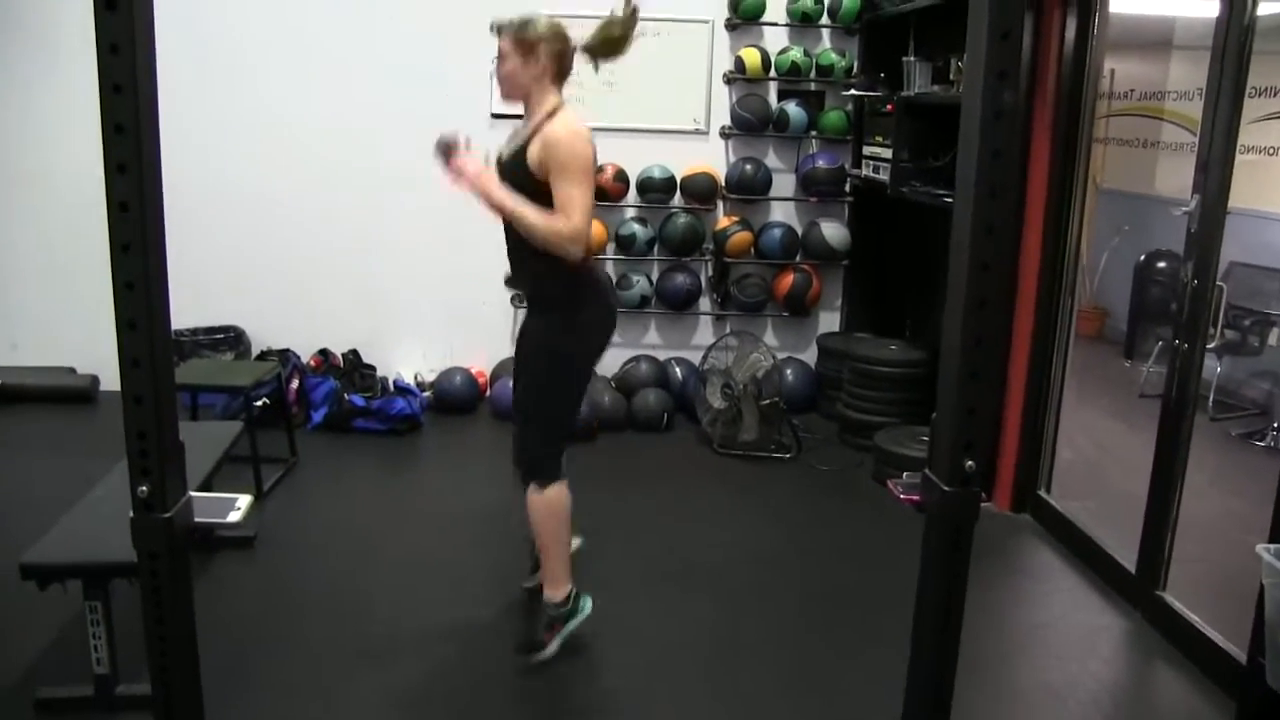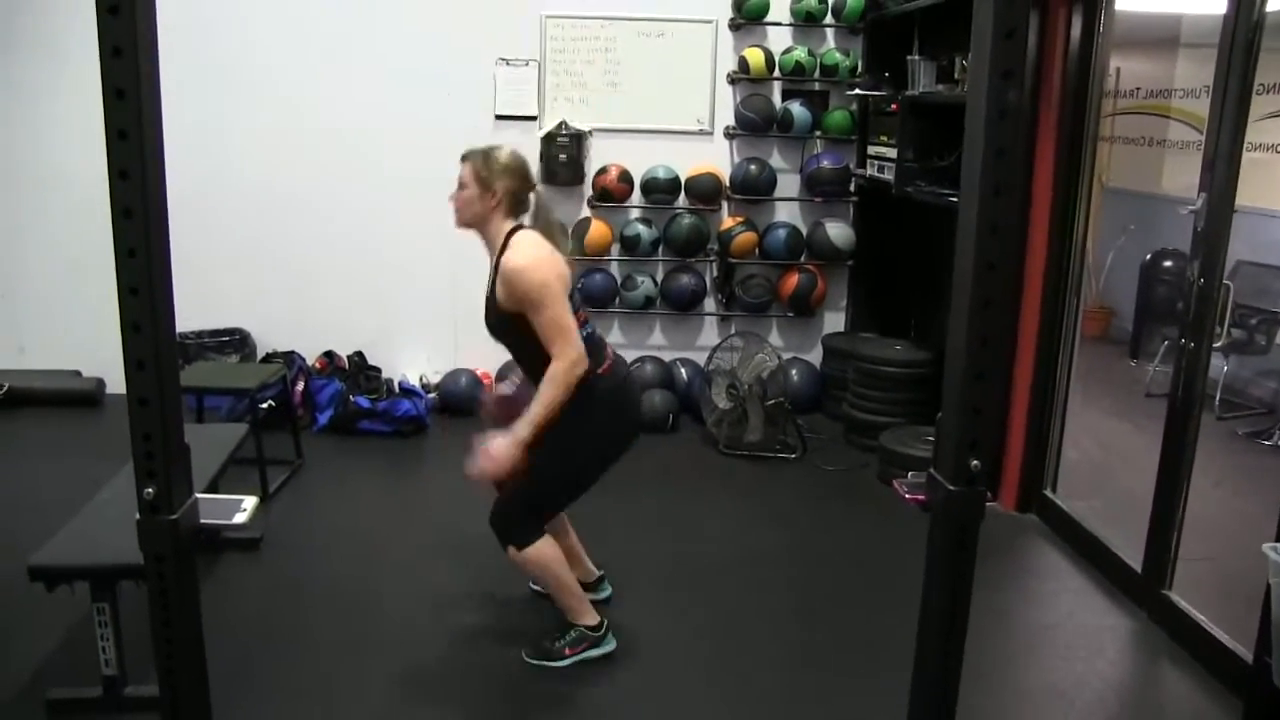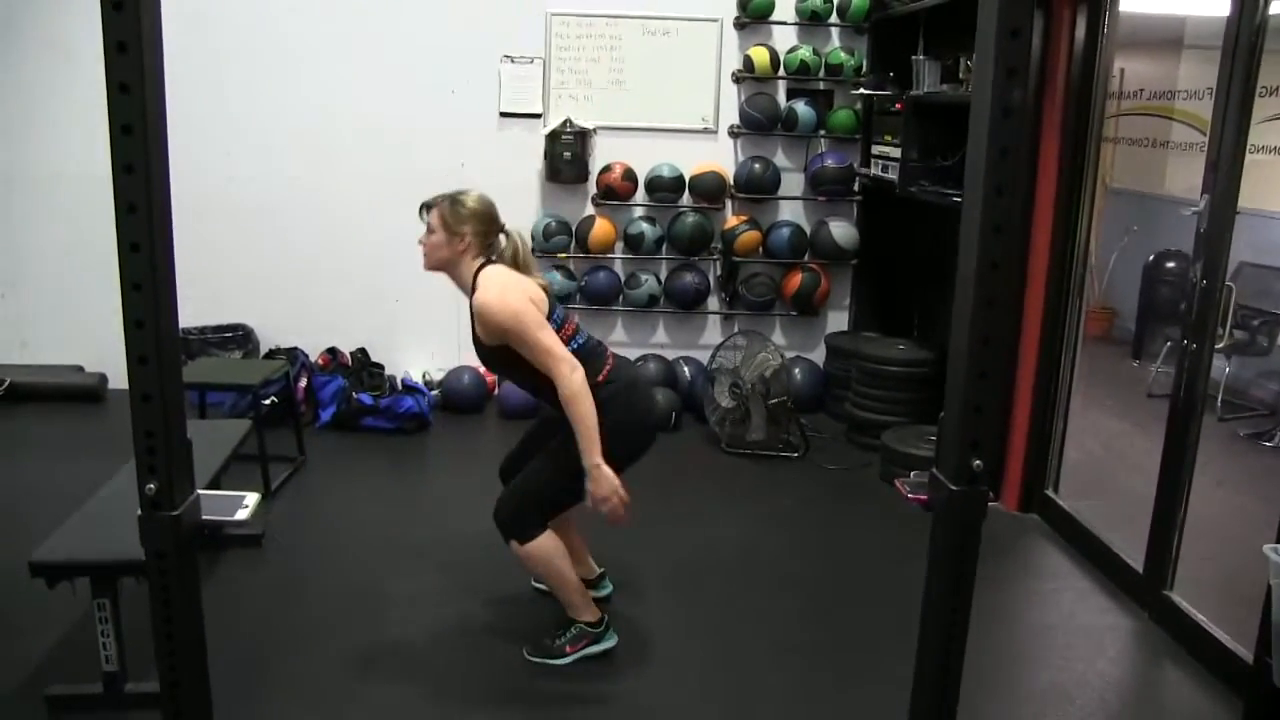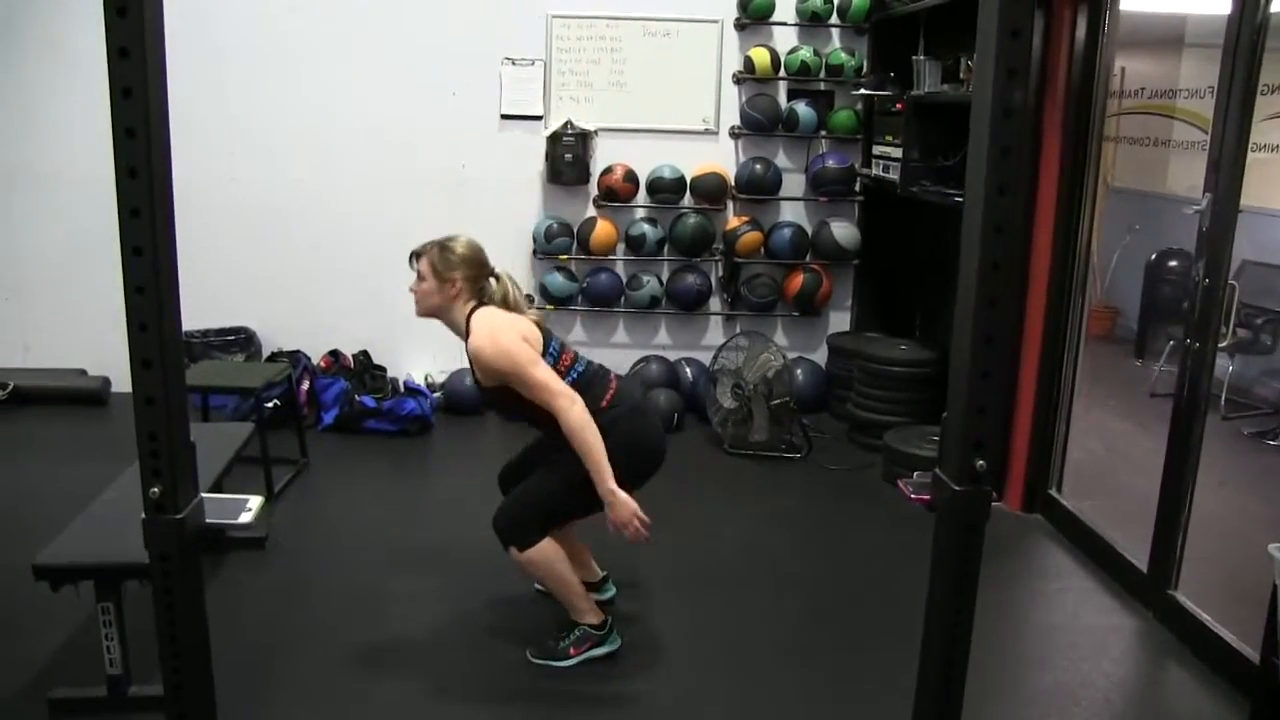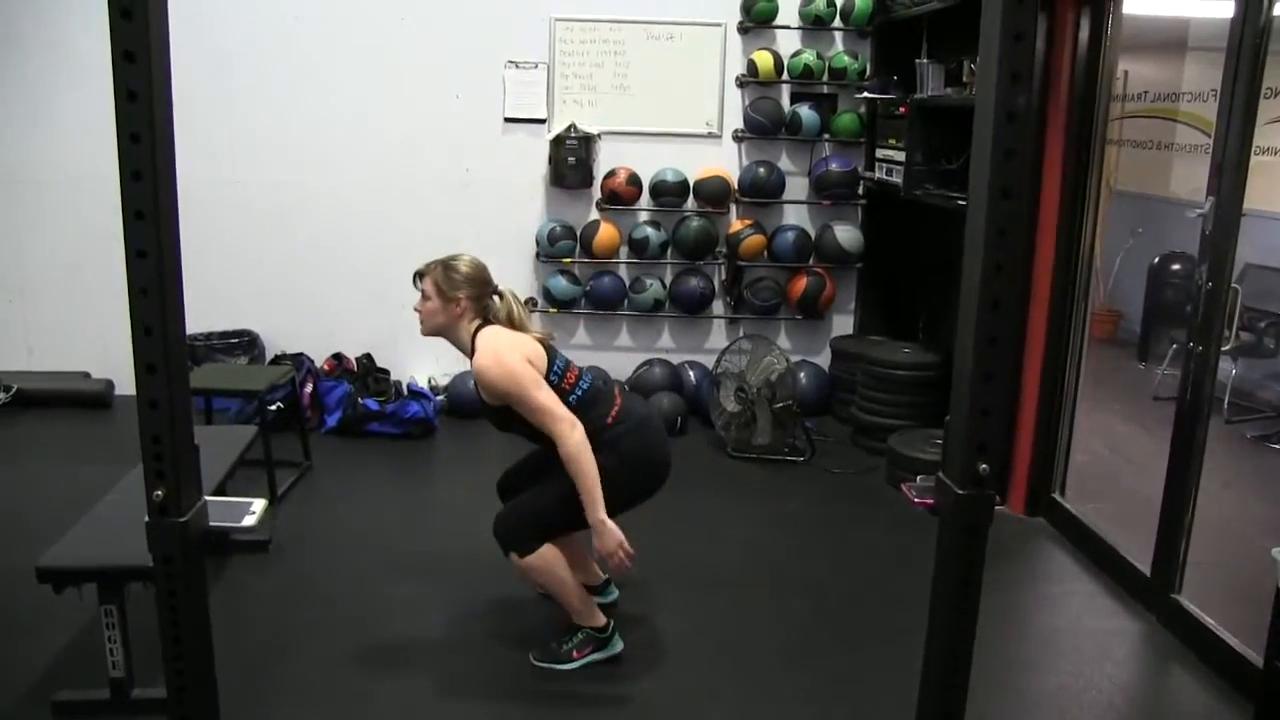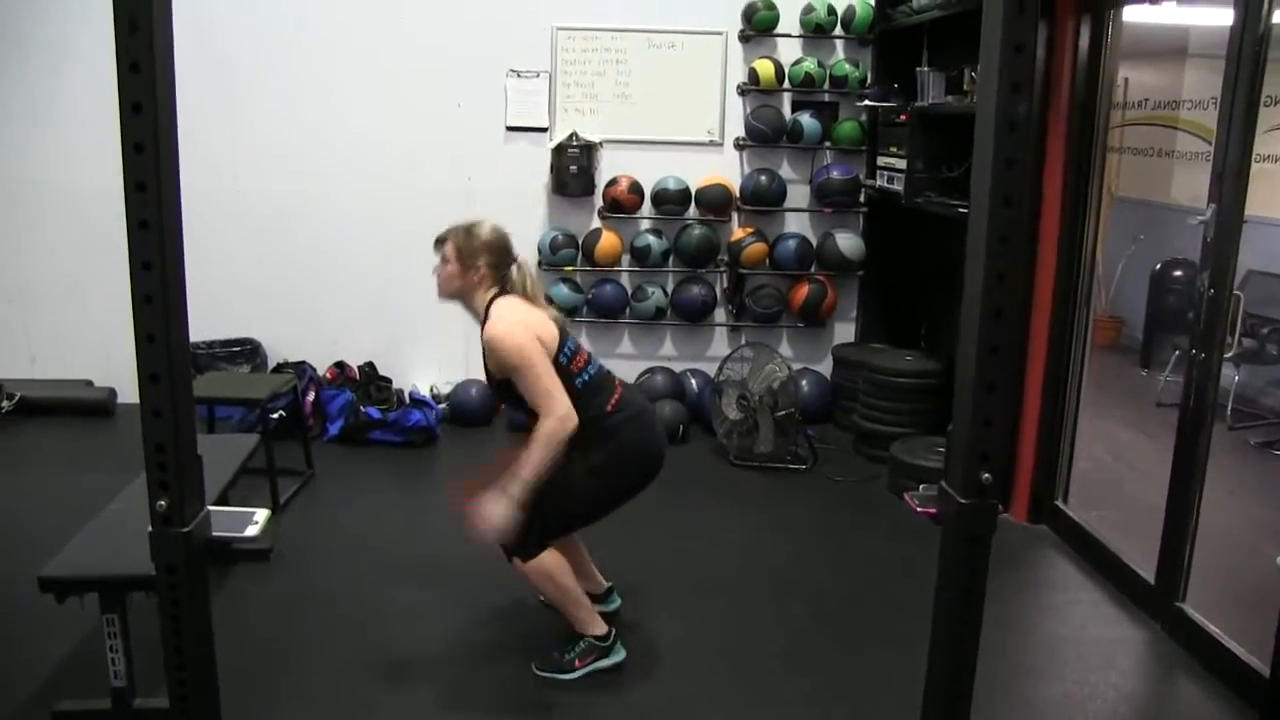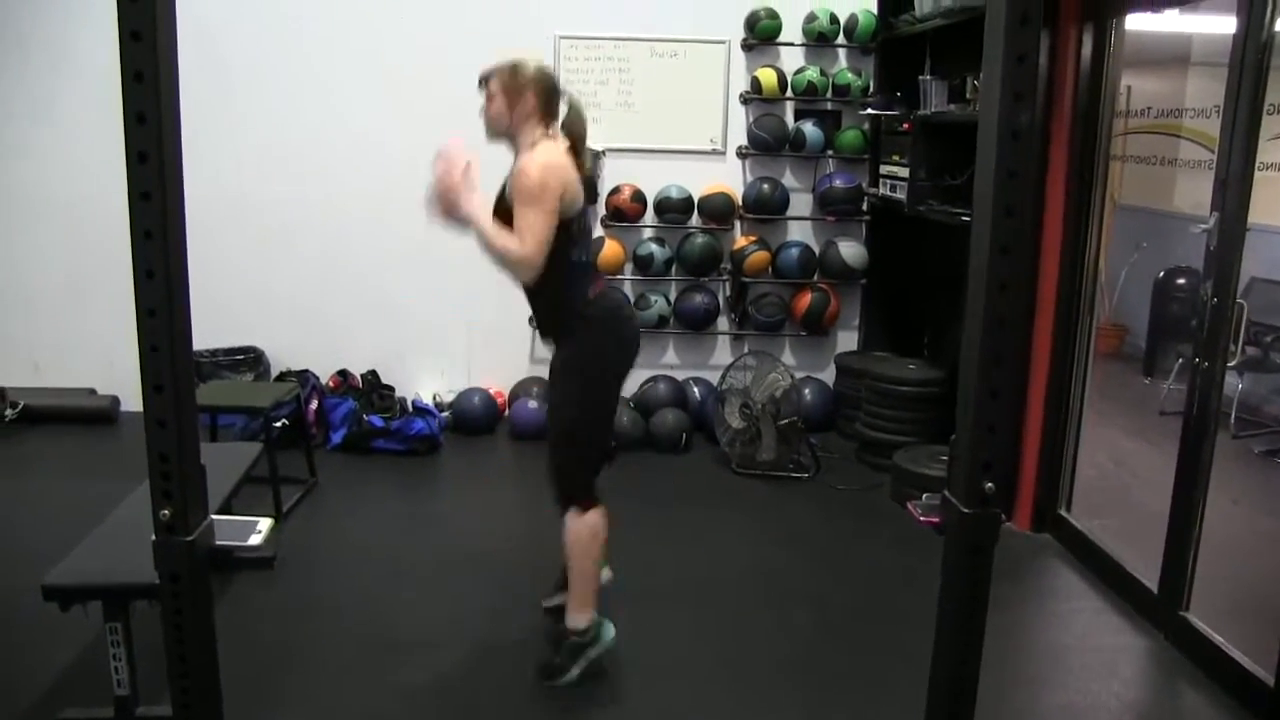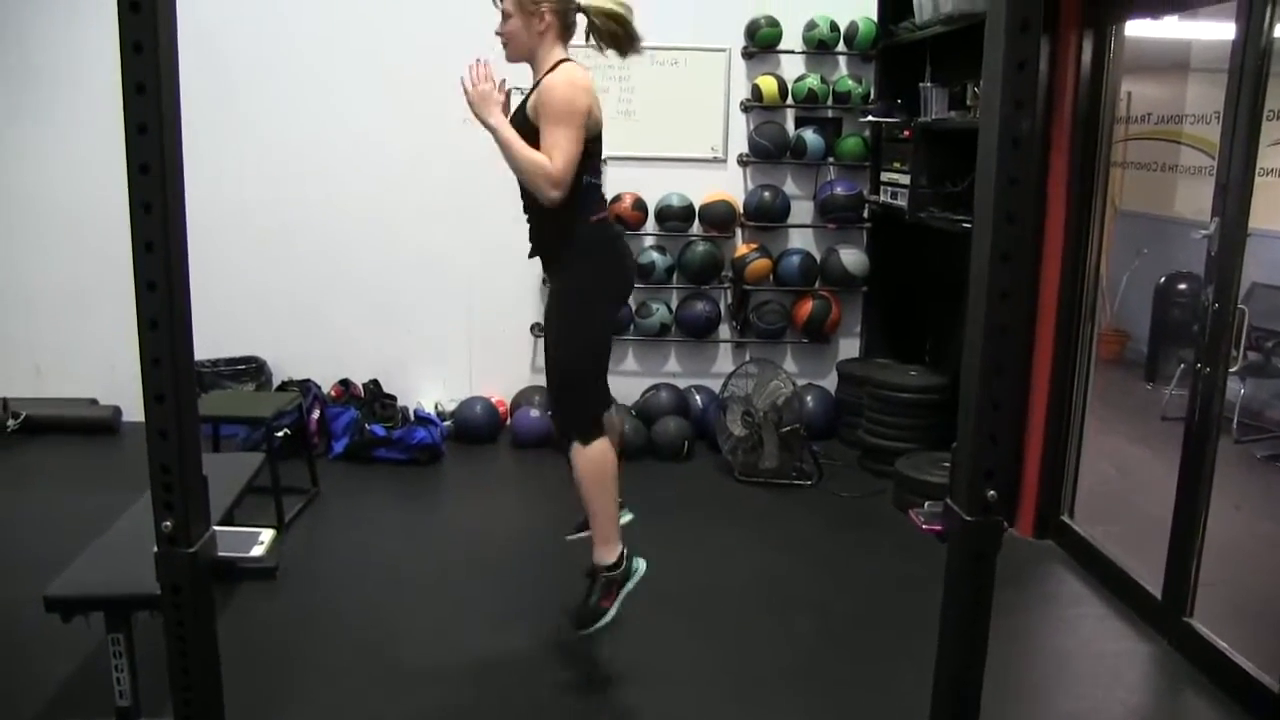
dt=0.2s
person 1, frame 1
left shoulder: (564, 133)
right shoulder: (536, 125)
left elbow: (571, 238)
left wrist: (489, 192)
right wrist: (481, 177)
left hip: (571, 308)
right hip: (549, 302)
left knee: (536, 452)
right knee: (535, 435)
left ankle: (561, 597)
right ankle: (554, 532)
person 1, frame 2
left shoulder: (522, 257)
right shoulder: (514, 248)
left elbow: (568, 361)
left wrist: (515, 438)
right wrist: (514, 432)
left hip: (600, 404)
right hip: (584, 396)
left knee: (512, 519)
right knee: (518, 486)
left ankle: (588, 628)
right ankle: (587, 578)
person 1, frame 3
left shoulder: (491, 297)
right shoulder: (494, 280)
left elbow: (568, 373)
left wrist: (595, 467)
left hip: (617, 410)
right hip: (604, 394)
left knee: (516, 514)
right knee: (516, 478)
left ankle: (589, 624)
right ankle: (588, 575)
person 1, frame 4
left shoulder: (486, 341)
right shoulder: (488, 321)
left elbow: (566, 403)
left wrist: (610, 493)
left hip: (625, 434)
right hip: (614, 414)
left knee: (515, 522)
right knee: (515, 484)
left ankle: (592, 627)
right ankle: (589, 577)
person 1, frame 5
left shoulder: (490, 360)
right shoulder: (493, 339)
left elbow: (565, 429)
left wrist: (599, 523)
left hip: (632, 451)
right hip: (622, 427)
left knee: (515, 529)
right knee: (514, 490)
left ankle: (595, 631)
right ankle: (592, 582)
person 1, frame 6
left shoulder: (502, 330)
right shoulder: (508, 311)
left elbow: (559, 418)
left wrist: (508, 499)
right wrist: (509, 485)
left hip: (625, 443)
right hip: (621, 422)
left knee: (519, 531)
right knee: (528, 500)
left ankle: (597, 639)
right ankle: (596, 590)
person 1, frame 7
left shoulder: (538, 164)
right shoulder: (544, 160)
left elbow: (525, 260)
right elbow: (531, 255)
left wrist: (468, 206)
right wrist: (473, 211)
left hip: (592, 336)
right hip: (590, 332)
left knee: (574, 481)
right knee: (571, 463)
left ankle: (583, 625)
right ankle: (587, 571)
person 1, frame 8
left shoulder: (564, 83)
right shoulder: (554, 81)
left elbow: (551, 183)
right elbow: (542, 174)
left wrist: (493, 120)
right wrist: (500, 118)
left hip: (588, 262)
right hip: (581, 259)
left knee: (576, 412)
right knee: (583, 395)
left ankle: (611, 562)
right ankle: (607, 504)
